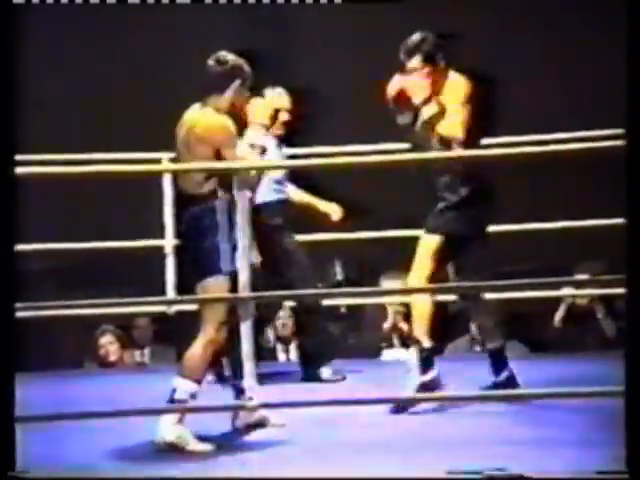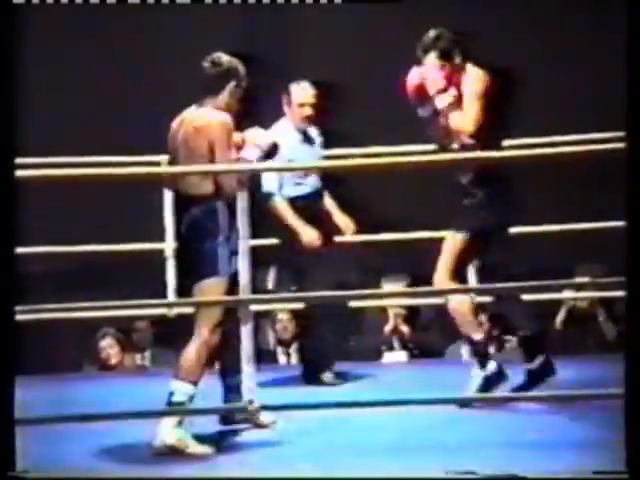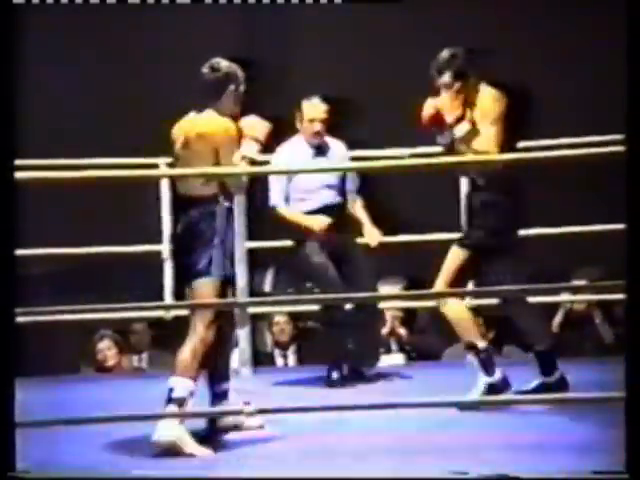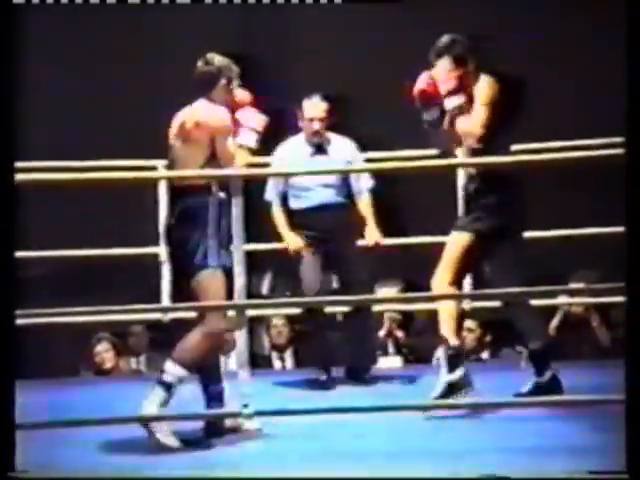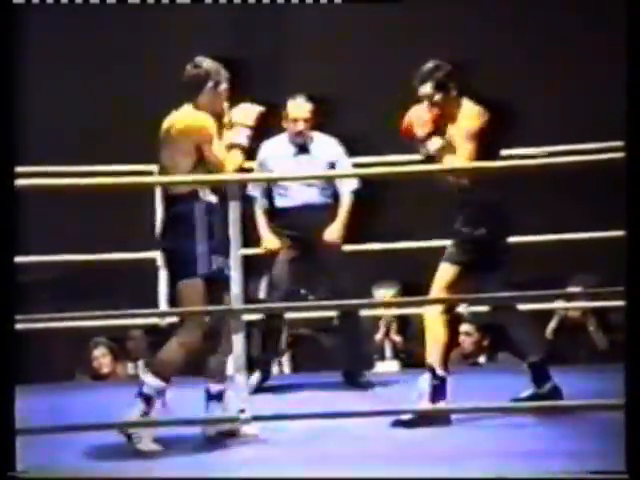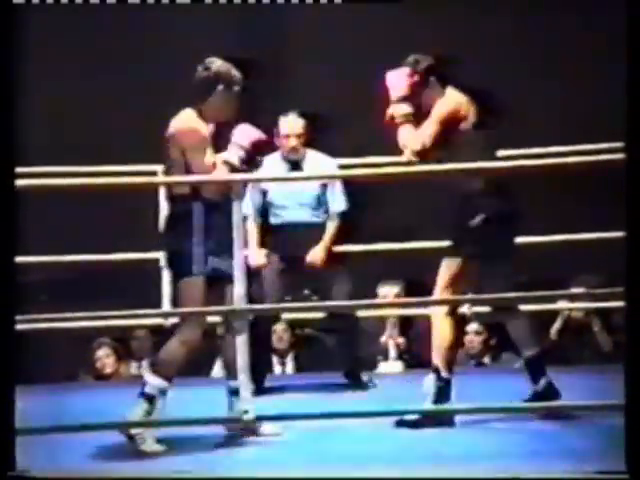
dt=0.2s
person 1, frame 1
left shoulder: (193, 115)
right shoulder: (220, 124)
left wrist: (243, 125)
left hip: (198, 218)
right hip: (212, 222)
left knee: (234, 316)
right knee: (213, 330)
left ankle: (245, 407)
right ankle: (171, 422)
person 1, frame 2
left shoulder: (182, 120)
right shoulder: (220, 121)
right elbow: (230, 187)
right wrist: (251, 150)
left hip: (190, 219)
right hip: (211, 223)
left knee: (228, 316)
right knee: (208, 331)
left ankle: (236, 402)
right ankle: (170, 426)
person 1, frame 3
left shoulder: (183, 126)
right shoulder: (224, 126)
right elbow: (236, 184)
right wrist: (251, 142)
left hip: (187, 222)
right hip: (208, 224)
left knee: (221, 321)
right knee: (202, 328)
left ankle: (221, 410)
right ankle: (170, 422)
person 1, frame 4
left shoulder: (185, 117)
right shoulder: (217, 115)
right elbow: (234, 171)
left wrist: (235, 122)
right wrist: (248, 132)
left hip: (188, 216)
right hip: (203, 216)
left knee: (215, 321)
right knee: (216, 323)
left ankle: (217, 412)
right ankle: (157, 401)
person 1, frame 5
left shoulder: (178, 121)
right shoulder: (199, 122)
right elbow: (227, 170)
left wrist: (228, 125)
right wrist: (242, 129)
left hip: (190, 223)
right hip: (194, 223)
left knee: (222, 324)
right knee: (192, 332)
left ankle: (217, 415)
right ankle: (137, 414)
person 1, frame 6
left shoulder: (198, 125)
right shoulder: (191, 127)
right elbow: (212, 187)
left wrist: (234, 145)
right wrist: (237, 148)
left hip: (209, 227)
right hip: (194, 225)
right knee: (192, 331)
right ankle: (139, 416)
person 2, frame 1
left shoulder: (457, 86)
right shoulder: (434, 92)
left elbow: (457, 136)
right elbow: (426, 146)
left wrist: (426, 106)
right wrist: (409, 115)
left hip: (465, 192)
right hip: (454, 193)
left knee: (419, 278)
right knee: (466, 287)
left ankle: (426, 371)
right ankle: (503, 373)
person 2, frame 2
left shoulder: (476, 80)
right shoulder: (455, 88)
left elbow: (470, 131)
right elbow: (446, 141)
left wrist: (442, 98)
right wrist: (429, 107)
left hip: (486, 189)
right hip: (479, 187)
left knee: (444, 278)
right knee: (492, 279)
left ankle: (486, 364)
right ankle: (537, 359)
person 2, frame 3
left shoulder: (490, 100)
right shoulder: (468, 107)
left elbow: (492, 155)
left wrist: (459, 125)
right wrist: (446, 131)
left hip: (496, 206)
right hip: (487, 206)
left knee: (443, 290)
right knee: (511, 295)
left ankle: (491, 372)
right ankle: (551, 375)
person 2, frame 4
left shoulder: (485, 86)
right shoulder: (462, 93)
left elbow: (475, 133)
right elbow: (454, 146)
left wrist: (451, 96)
right wrist: (433, 112)
left hip: (492, 197)
right hip: (484, 196)
left knee: (443, 278)
right knee: (509, 291)
left ankle: (454, 367)
right ankle: (545, 376)
person 2, frame 5
left shoulder: (470, 116)
right shoulder: (451, 120)
left elbow: (463, 169)
right elbow: (449, 172)
left wrist: (430, 139)
right wrist: (426, 140)
left hip: (480, 220)
right hip: (476, 221)
left knee: (436, 304)
right knee: (501, 305)
left ankle: (434, 400)
right ankle: (544, 384)
person 2, frame 6
left shoulder: (450, 104)
right shoulder: (450, 106)
left elbow: (414, 147)
right elbow: (423, 153)
left wrist: (402, 111)
right wrist: (403, 111)
left hip: (482, 212)
right hip: (488, 211)
left knee: (442, 302)
left ankle: (440, 401)
right ankle: (541, 383)
person 3, frame 1
left shoulder: (273, 143)
right shoulder: (257, 145)
right elbow: (247, 198)
left wrist: (321, 204)
right wrist: (254, 245)
left hip: (276, 222)
right hip: (268, 224)
right knee: (304, 288)
right ankle: (316, 364)
person 3, frame 2
left shoulder: (313, 135)
right shoulder: (277, 139)
right elbow: (272, 194)
left wrist: (335, 211)
right wrist: (300, 229)
left hip: (317, 218)
right hip: (295, 221)
left knee: (325, 289)
right knee: (319, 290)
left ankle: (319, 360)
right ankle: (317, 367)
person 3, frame 3
left shoulder: (338, 149)
right shoulder: (285, 155)
left elbow: (351, 192)
right elbow: (277, 204)
left wrist: (368, 224)
right wrist: (307, 221)
left hip: (340, 229)
right hip: (310, 233)
left knee: (365, 291)
right knee: (334, 292)
left ankle: (358, 364)
right ankle: (337, 365)
person 3, frame 4
left shoulder: (345, 147)
right shoulder: (285, 153)
left elbow: (363, 190)
right elbow: (275, 200)
left wrist: (371, 225)
right wrist: (287, 234)
left hip: (341, 227)
right hip: (305, 230)
left knee: (359, 294)
right knee: (311, 290)
left ankle: (359, 366)
right ankle: (322, 366)
person 3, frame 5
left shoulder: (330, 146)
right shoulder: (269, 151)
left elbow: (348, 190)
right elbow: (259, 196)
left wrist: (340, 224)
right wrist: (265, 232)
left hip: (324, 226)
right hip: (286, 228)
left knee: (344, 296)
right knee: (277, 296)
left ankle: (354, 370)
right ankle: (262, 370)
person 3, frame 6
left shoulder: (324, 164)
right shoulder: (264, 168)
left elbow: (335, 212)
right elbow: (251, 214)
left wrist: (323, 247)
right wrist: (253, 248)
left hip: (315, 242)
right hip: (278, 245)
left ankle: (354, 370)
right ankle: (255, 377)
